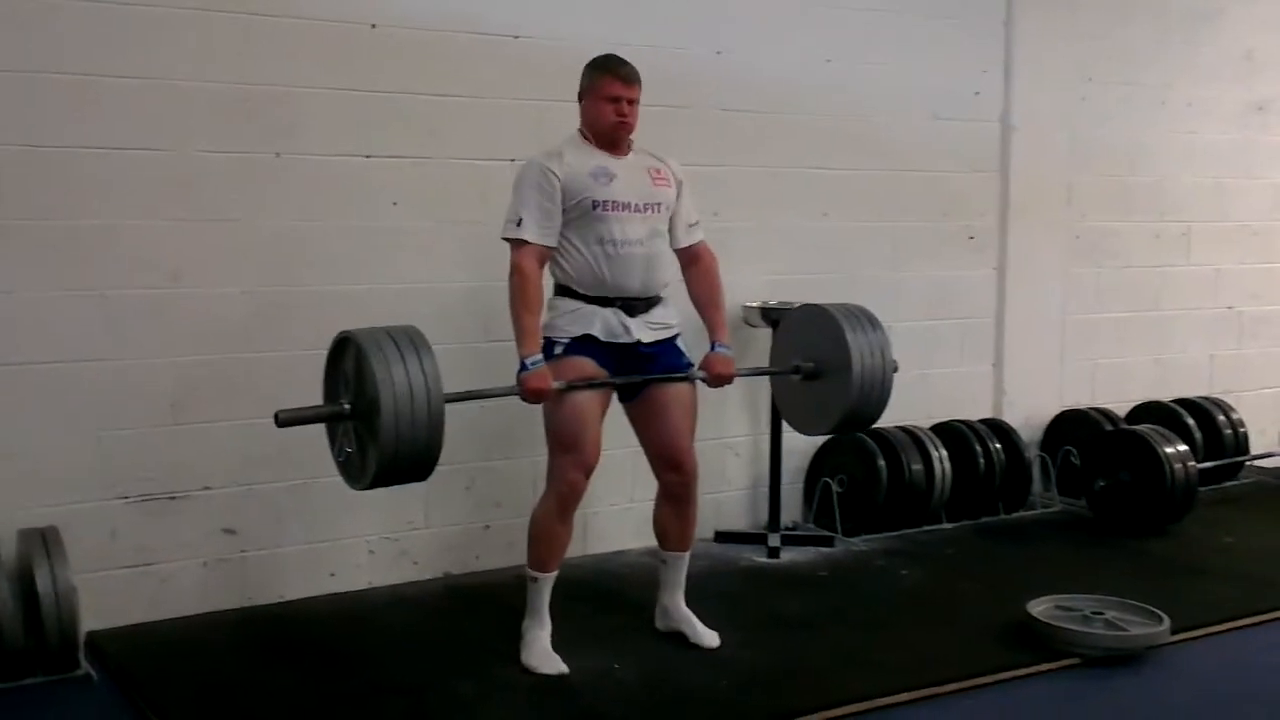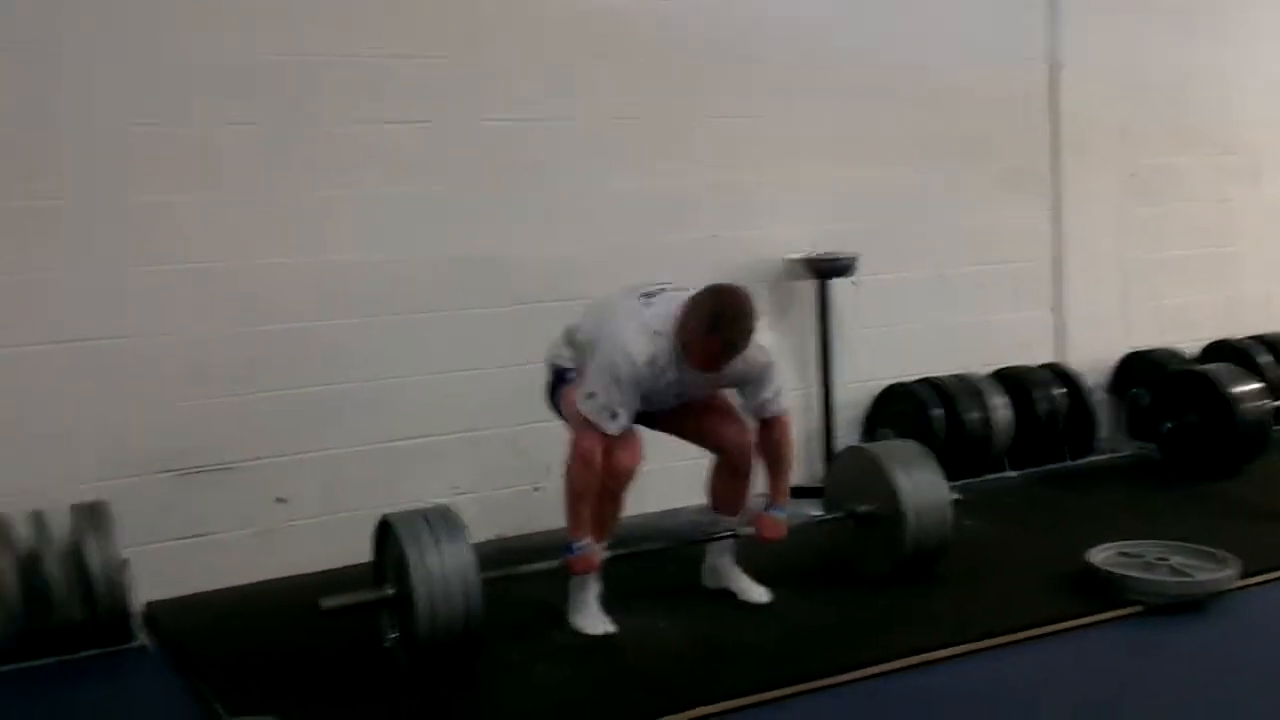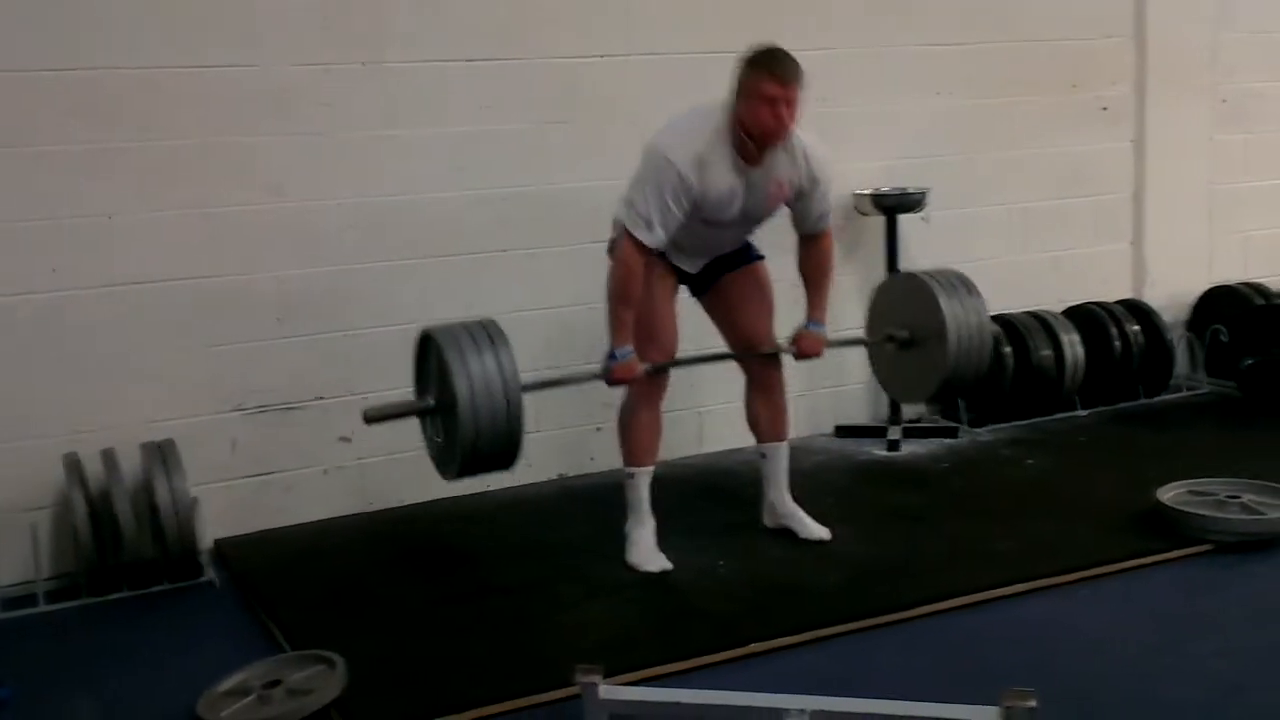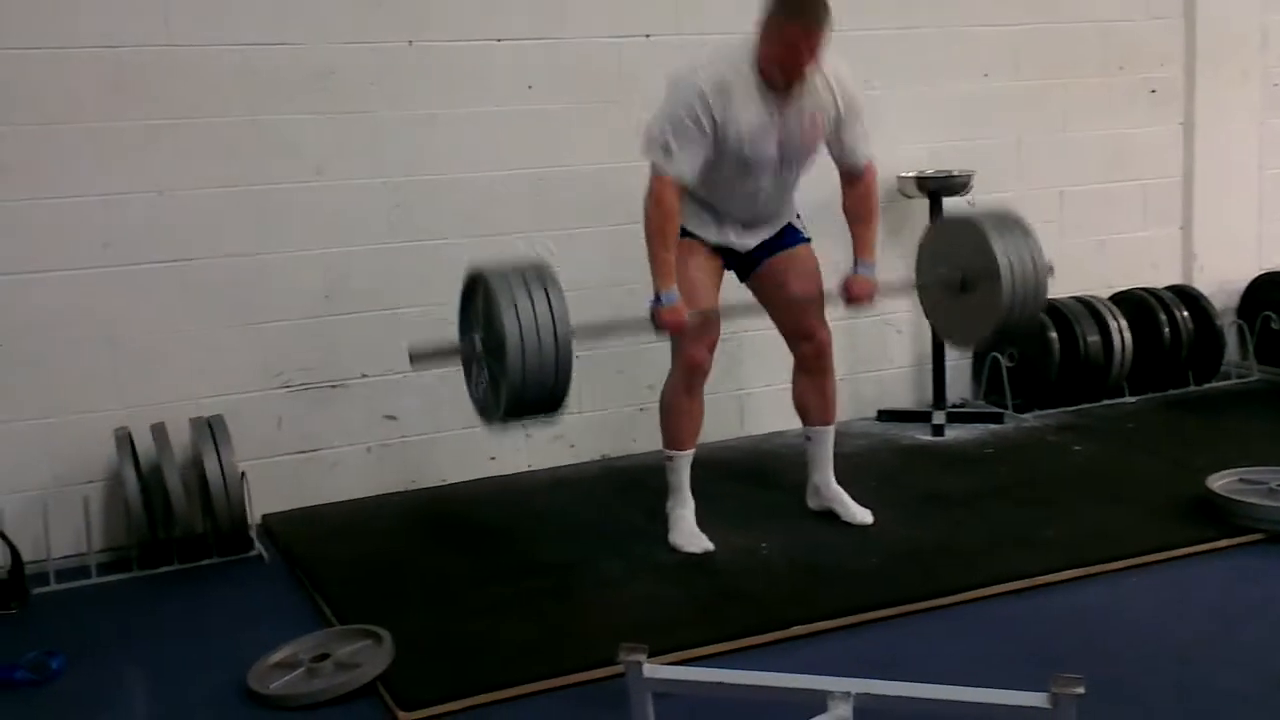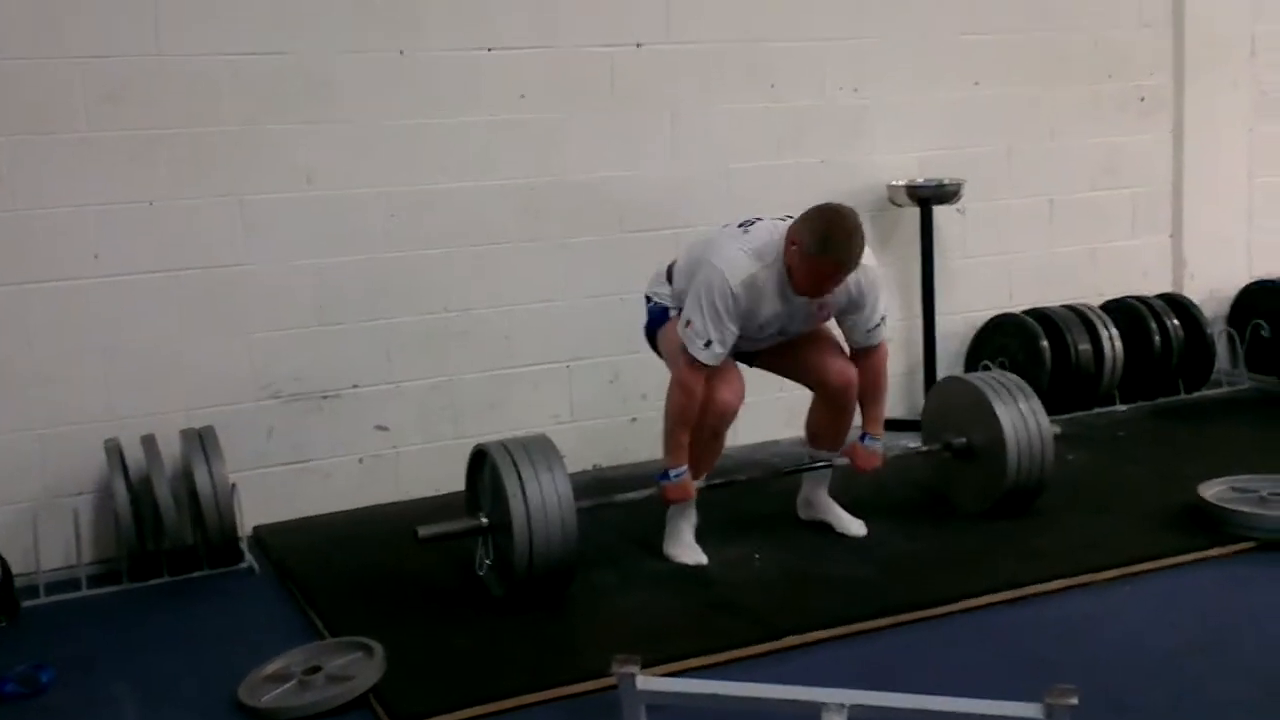
dt=1s
person 1, frame 1
left shoulder: (663, 171)
right shoulder: (551, 167)
left elbow: (695, 256)
right elbow: (526, 263)
left wrist: (721, 343)
right wrist: (530, 358)
left hip: (657, 333)
right hip: (582, 330)
left knee: (681, 473)
right knee: (571, 479)
left ankle: (672, 604)
right ankle: (536, 625)
person 1, frame 2
left shoulder: (751, 348)
right shoulder: (631, 345)
left elbow: (774, 421)
right elbow: (588, 445)
left wrist: (777, 507)
right wrist: (581, 542)
left hip: (667, 388)
right hip: (581, 368)
left knee: (740, 442)
right knee: (620, 460)
left ankle: (720, 562)
right ankle: (583, 588)
person 1, frame 3
left shoulder: (802, 159)
right shoulder: (682, 152)
left elbow: (816, 236)
right elbow: (632, 249)
left wrist: (815, 321)
right wrist: (621, 348)
left hip: (727, 248)
right hip: (655, 243)
left knee: (765, 361)
right knee: (650, 370)
left ankle: (778, 501)
right ankle: (640, 524)
person 1, frame 4
left shoulder: (833, 89)
right shoulder: (706, 88)
left elbow: (859, 176)
right elbow: (664, 188)
left wrist: (864, 266)
right wrist: (666, 292)
left hip: (772, 222)
right hip: (698, 222)
left knee: (815, 343)
right knee: (694, 356)
left ankle: (823, 483)
right ankle: (679, 504)
person 1, frame 5
left shoulder: (860, 271)
right shoulder: (734, 272)
left elbow: (870, 350)
right elbow: (691, 372)
left wrist: (872, 436)
right wrist: (674, 469)
right hip: (678, 306)
left knee: (842, 379)
right knee: (721, 398)
left ankle: (815, 495)
right ankle: (680, 518)
